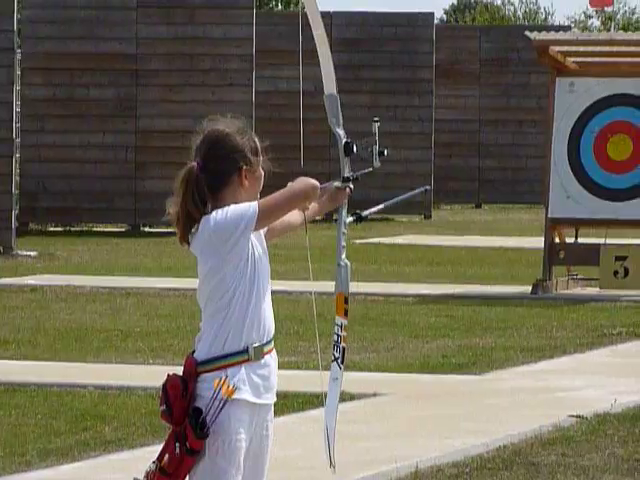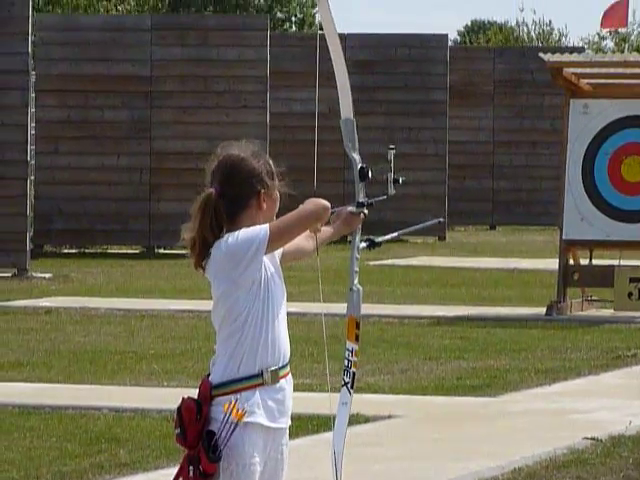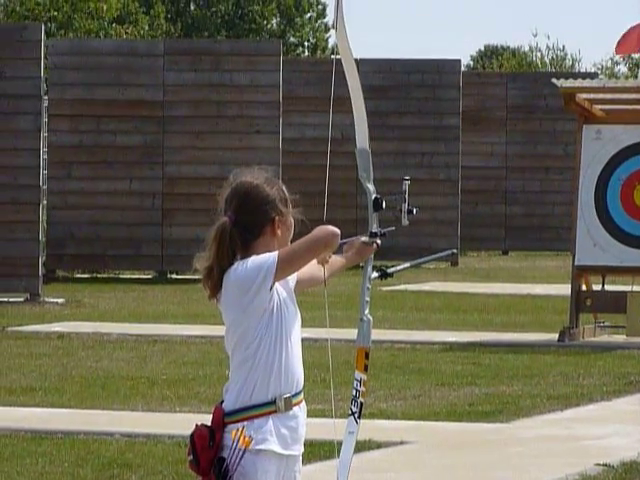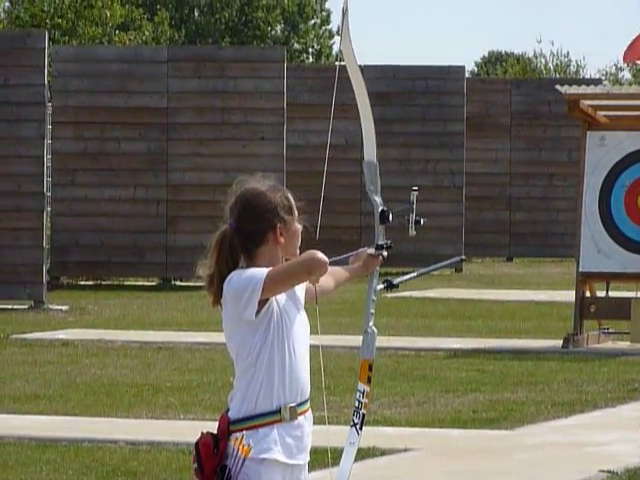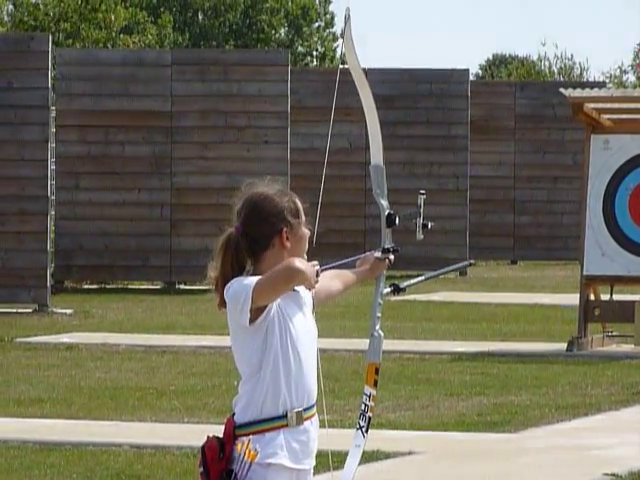
dt=0.5s
person 1, frame 1
left shoulder: (243, 225)
right shoulder: (221, 225)
left elbow: (291, 218)
right elbow: (306, 189)
left wrist: (324, 205)
right wrist: (306, 194)
left hip: (256, 374)
right hip: (226, 381)
person 1, frame 2
left shoulder: (258, 249)
right shoulder: (235, 248)
left elbow: (303, 244)
right elbow: (318, 209)
left wrist: (336, 229)
right wrist: (316, 219)
left hip: (272, 400)
right hip: (242, 407)
person 1, frame 3
left shoulder: (274, 276)
right shoulder: (245, 276)
left elbow: (315, 270)
right elbow: (328, 234)
left wrist: (350, 257)
right wrist: (323, 250)
left hip: (285, 428)
right hip: (254, 435)
person 1, frame 4
left shoulder: (288, 284)
right shoulder: (242, 285)
left elbow: (322, 279)
right elbow: (315, 262)
left wrist: (357, 268)
right wrist: (311, 268)
left hip: (293, 437)
right hip: (259, 444)
person 1, frame 5
left shoulder: (297, 290)
right shoulder: (242, 292)
left elbow: (331, 282)
right elbow: (293, 269)
left wrist: (364, 272)
right wrist: (302, 271)
left hip: (298, 443)
right hip: (265, 450)
